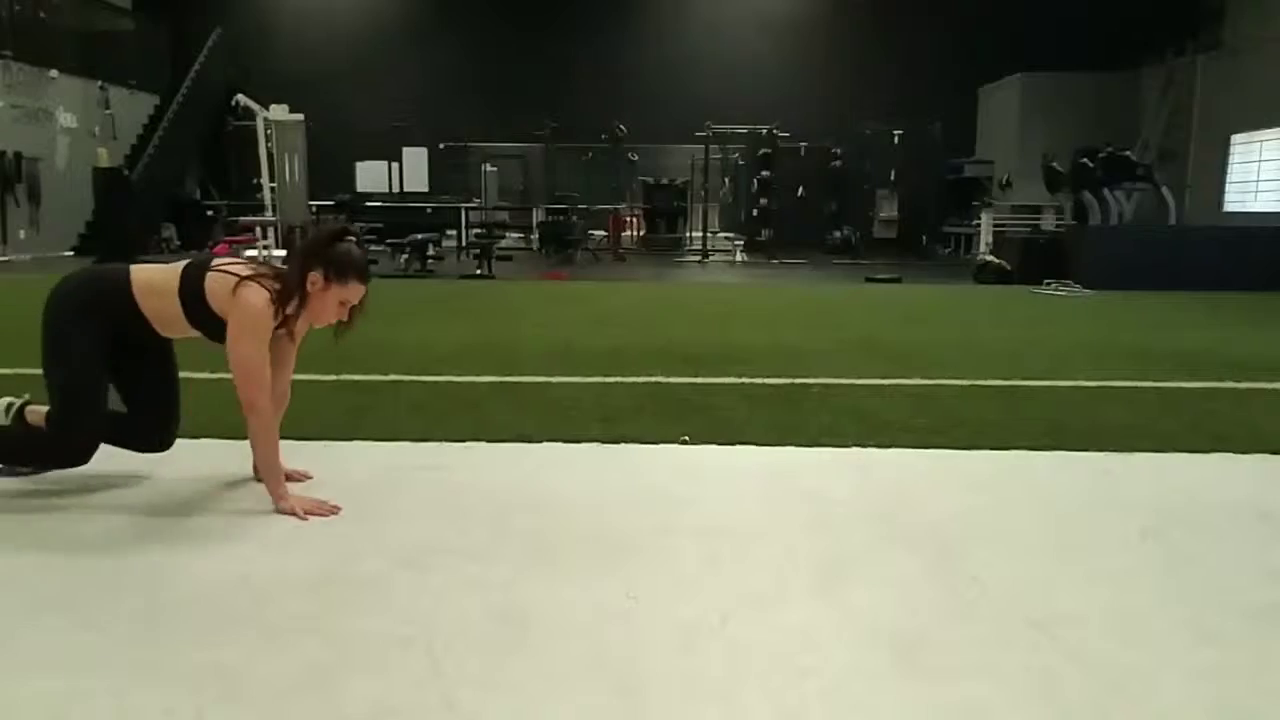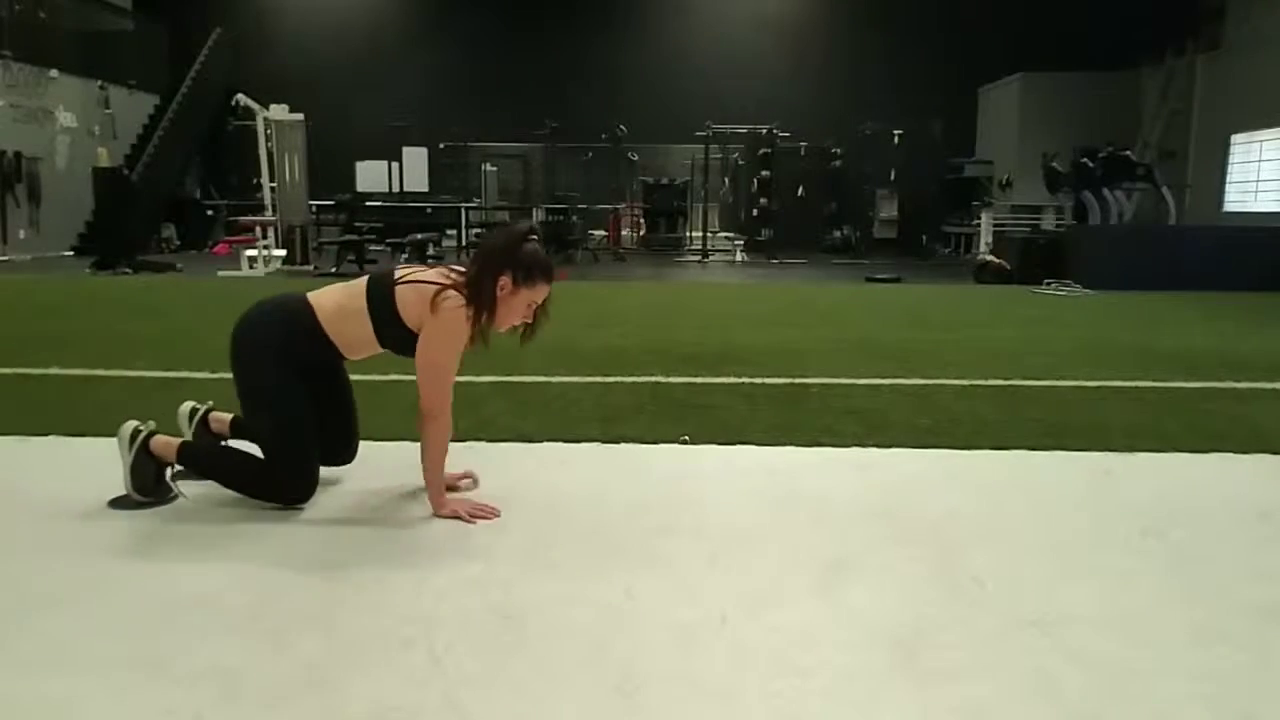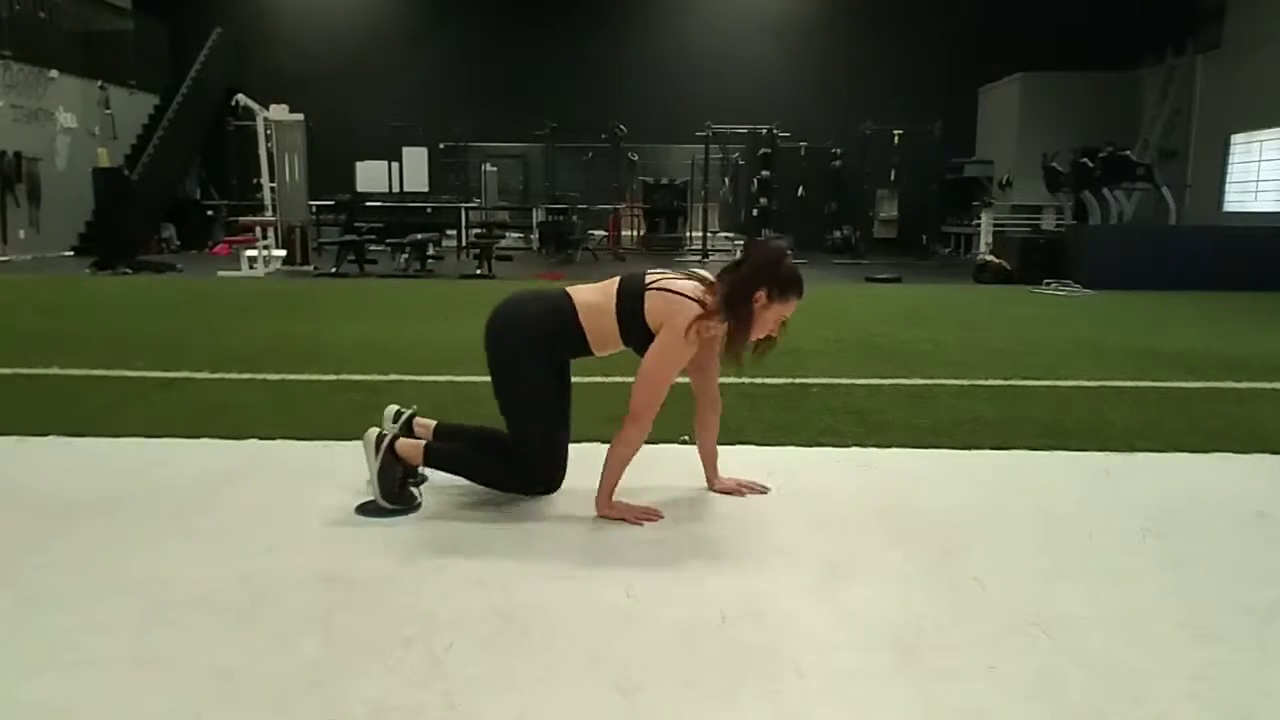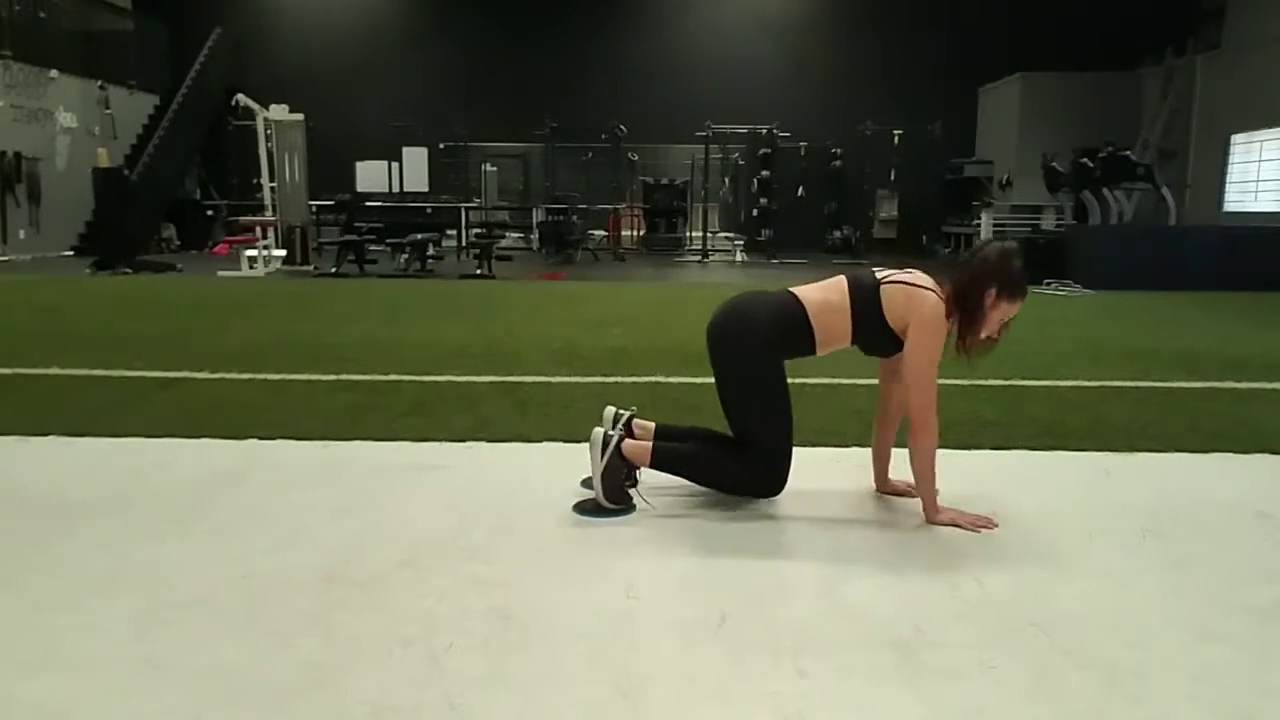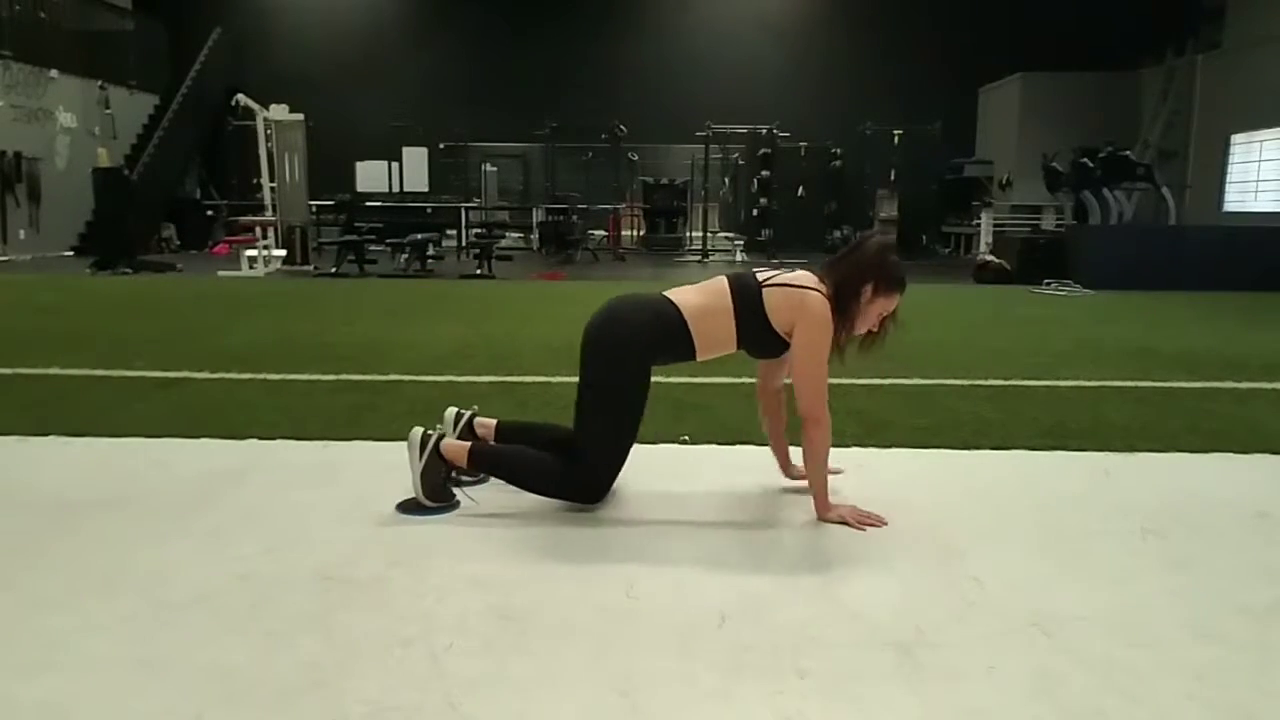
dt=0.7s
person 1, frame 1
left shoulder: (294, 301)
right shoulder: (256, 301)
left elbow: (278, 390)
right elbow: (257, 406)
left wrist: (264, 464)
right wrist: (281, 496)
left hip: (134, 324)
right hip: (82, 308)
left knee: (155, 434)
right knee: (75, 443)
person 1, frame 2
left shoulder: (468, 296)
right shoulder: (451, 307)
left elbow: (435, 405)
right elbow: (435, 412)
left wrist: (435, 475)
right wrist: (438, 498)
left hip: (304, 340)
right hip: (269, 340)
left knee: (338, 451)
right knee: (294, 486)
left ankle: (211, 421)
right ankle: (152, 445)
person 1, frame 3
left shoulder: (713, 300)
right shoulder: (694, 318)
left elbow: (708, 399)
right elbow: (639, 416)
left wrist: (713, 476)
right wrist: (605, 499)
left hip: (544, 330)
right hip: (521, 331)
left knee: (538, 449)
right knee: (542, 474)
left ankle: (414, 426)
right ankle: (398, 449)
person 1, frame 4
left shoulder: (916, 297)
right shoulder: (931, 310)
left elbow: (892, 397)
right elbow: (922, 419)
left wrist: (882, 478)
right wrist: (932, 507)
left hip: (747, 324)
right hip: (750, 334)
left knee: (758, 452)
right knee: (766, 477)
left ankle: (630, 428)
right ankle: (625, 449)
person 1, frame 5
left shoulder: (801, 295)
right shoulder: (816, 309)
left elbow: (771, 389)
right elbow: (813, 415)
left wrist: (787, 464)
right wrist: (824, 505)
left hip: (626, 327)
right hip: (628, 340)
left knee: (592, 450)
right knee: (589, 483)
left ankle: (474, 426)
right ankle: (445, 449)
